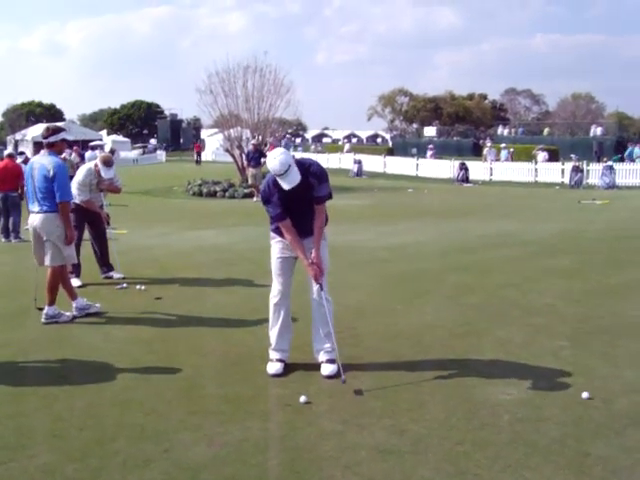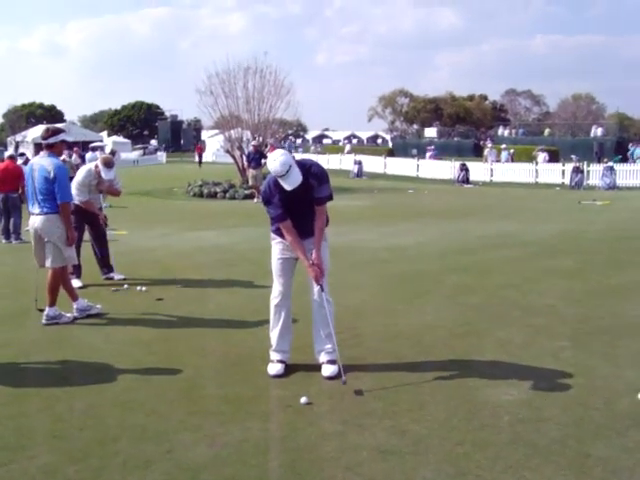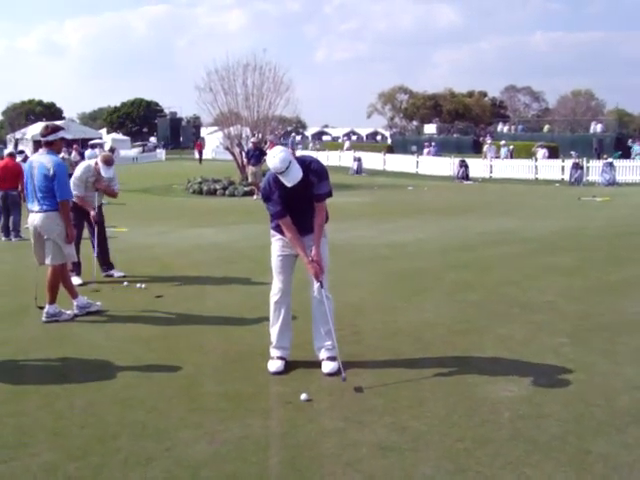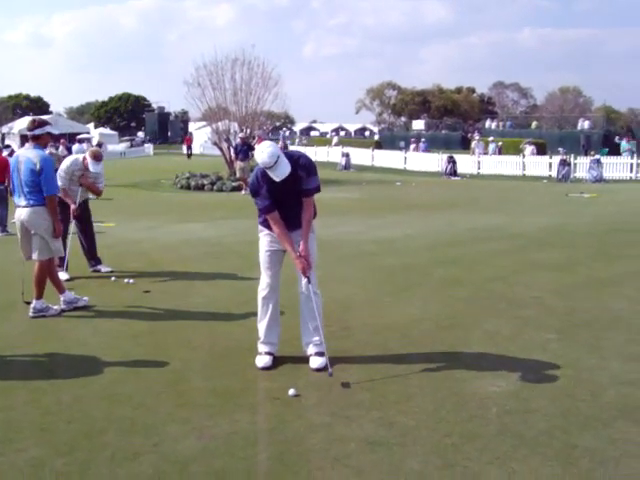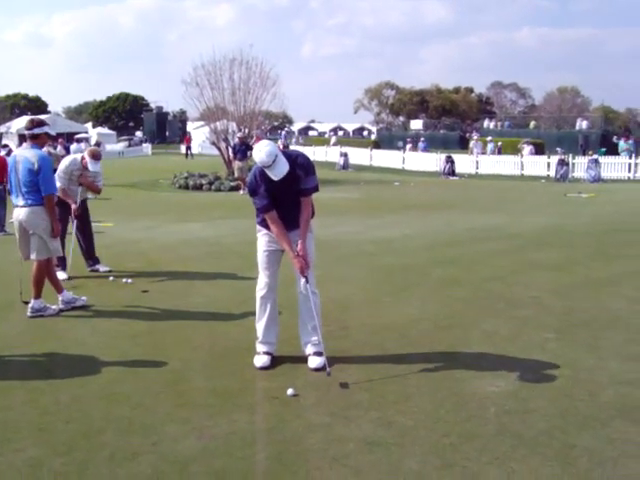
dt=0.2s
person 1, frame 1
left shoulder: (315, 171)
right shoulder: (269, 189)
left elbow: (320, 212)
right elbow: (287, 229)
left wrist: (316, 251)
right wrist: (306, 263)
left hip: (313, 236)
right hip: (283, 239)
left knee: (320, 293)
right knee: (279, 293)
left ankle: (326, 353)
right ankle: (277, 354)
person 1, frame 2
left shoulder: (316, 172)
right shoulder: (270, 189)
left elbow: (320, 213)
right elbow: (288, 230)
left wrist: (316, 251)
right wrist: (307, 264)
left hip: (314, 237)
right hip: (283, 240)
left knee: (321, 294)
right knee: (280, 294)
left ankle: (327, 354)
right ankle: (278, 354)
person 1, frame 3
left shoulder: (315, 168)
right shoulder: (269, 186)
left elbow: (320, 209)
right elbow: (287, 227)
left wrist: (316, 248)
right wrist: (306, 260)
left hip: (314, 234)
right hip: (283, 237)
left knee: (321, 291)
right knee: (280, 291)
left ankle: (327, 351)
right ankle: (279, 351)
person 1, frame 4
left shoulder: (303, 164)
right shoulder: (257, 181)
left elbow: (308, 204)
right elbow: (275, 222)
left wrist: (304, 243)
right wrist: (294, 256)
left hip: (302, 229)
right hip: (271, 232)
left knee: (309, 286)
right knee: (268, 287)
left ankle: (315, 346)
right ankle: (266, 347)
person 1, frame 5
left shoulder: (302, 163)
right shoulder: (255, 180)
left elbow: (306, 204)
right elbow: (273, 221)
left wrist: (301, 242)
right wrist: (292, 256)
left hip: (299, 229)
right hip: (269, 232)
left knee: (307, 286)
right knee: (266, 287)
left ankle: (313, 346)
right ankle: (265, 346)
person 2, frame 1
left shoulder: (31, 163)
right shoulder: (57, 165)
left elbow: (29, 194)
right elbow: (62, 202)
right wrist: (69, 228)
left hip: (34, 218)
right hip: (52, 218)
left knee: (59, 263)
right knee: (56, 265)
left ankle: (78, 304)
right ankle: (50, 311)
person 2, frame 2
left shoulder: (31, 164)
right shoulder: (57, 166)
left elbow: (29, 196)
right elbow: (63, 203)
right wrist: (70, 229)
left hip: (35, 219)
right hip: (53, 220)
left knee: (60, 265)
right knee: (57, 266)
left ankle: (79, 305)
right ankle: (51, 312)
person 2, frame 3
left shoulder: (30, 162)
right shoulder: (56, 163)
left elbow: (28, 193)
right elbow: (63, 200)
right wrist: (69, 226)
left hip: (34, 217)
right hip: (52, 217)
left knee: (60, 262)
right knee: (56, 264)
left ankle: (79, 302)
right ankle: (51, 309)
person 2, frame 4
left shoulder: (16, 157)
right shoulder: (43, 158)
left elbow: (14, 189)
right elbow: (50, 195)
right wrist: (57, 221)
left hip: (20, 212)
right hip: (39, 212)
left knee: (47, 257)
right knee: (43, 259)
left ankle: (66, 297)
right ankle: (38, 305)
person 2, frame 5
left shoulder: (13, 156)
right shoulder: (41, 158)
left elbow: (12, 188)
right elbow: (48, 195)
right wrist: (55, 221)
left hip: (19, 212)
right hip: (37, 212)
left knee: (45, 257)
right knee: (42, 259)
left ankle: (64, 297)
right ankle: (36, 305)
person 3, frame 1
left shoulder: (109, 171)
right shoulder: (84, 174)
left elbow: (118, 189)
right elbow: (84, 200)
left wrist: (107, 187)
right wrist: (101, 212)
left hip: (96, 206)
right hip: (78, 206)
left knee: (101, 238)
right knee: (75, 240)
left ankle: (107, 269)
right ankle: (74, 275)
person 3, frame 2
left shoulder: (110, 173)
right shoulder: (84, 174)
left elbow: (118, 192)
right elbow: (82, 200)
left wrist: (106, 188)
right wrist: (99, 213)
left hip: (96, 207)
right hip: (78, 207)
left knee: (101, 239)
right knee: (76, 241)
left ankle: (107, 271)
right ankle: (75, 276)
person 3, frame 3
left shoulder: (109, 172)
right shoulder: (83, 170)
left elbow: (115, 194)
right elbow: (78, 195)
left wrist: (103, 187)
right wrist: (90, 211)
left hip: (95, 205)
right hip: (77, 205)
left knee: (101, 236)
right knee: (75, 239)
left ankle: (108, 268)
right ankle: (75, 273)
person 3, frame 4
left shoulder: (97, 168)
right shoulder: (70, 163)
left elbow: (99, 192)
right elbow: (61, 187)
left wrist: (88, 183)
right wrist: (71, 204)
left hip: (81, 200)
right hip: (62, 200)
left knee: (88, 232)
right knee: (61, 234)
left ankle: (95, 263)
right ankle: (61, 269)
person 3, frame 5
left shoulder: (95, 168)
right shoulder: (68, 163)
left elbow: (98, 190)
right elbow: (60, 188)
left wrist: (87, 182)
right wrist: (72, 204)
left hip: (80, 200)
right hip: (61, 200)
left knee: (86, 232)
right knee: (59, 233)
left ankle: (93, 263)
right ankle: (60, 268)
